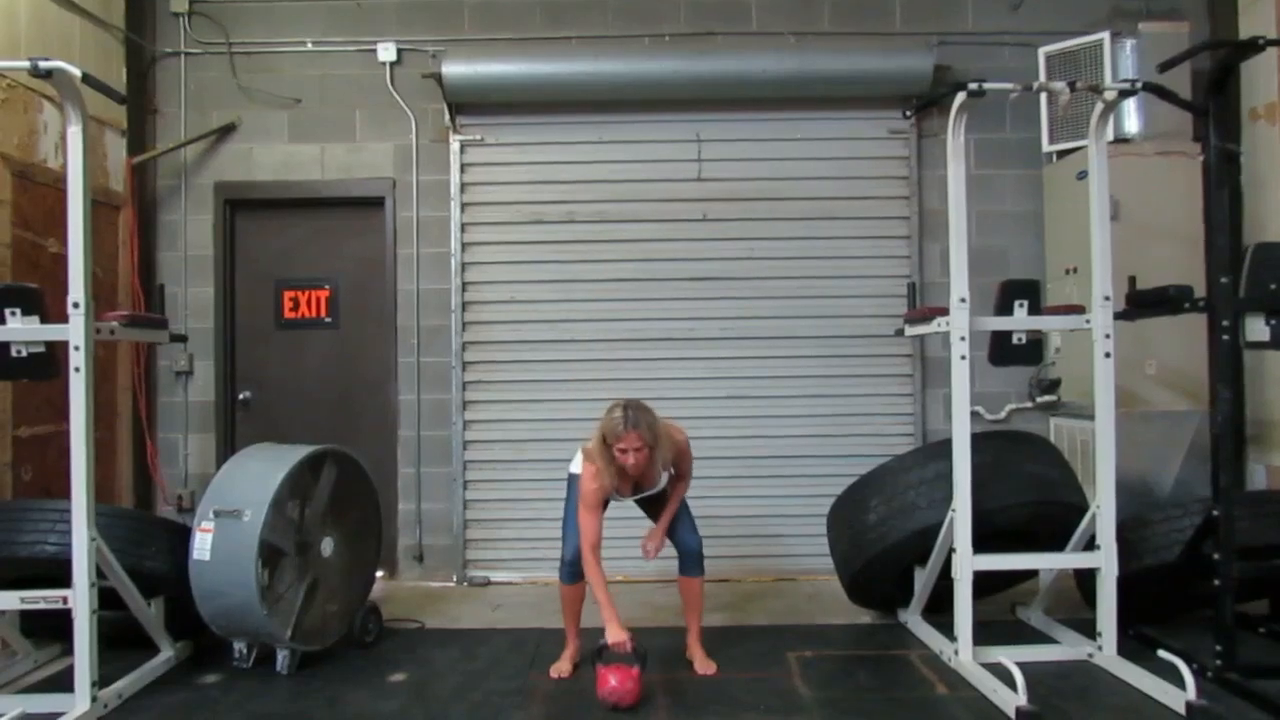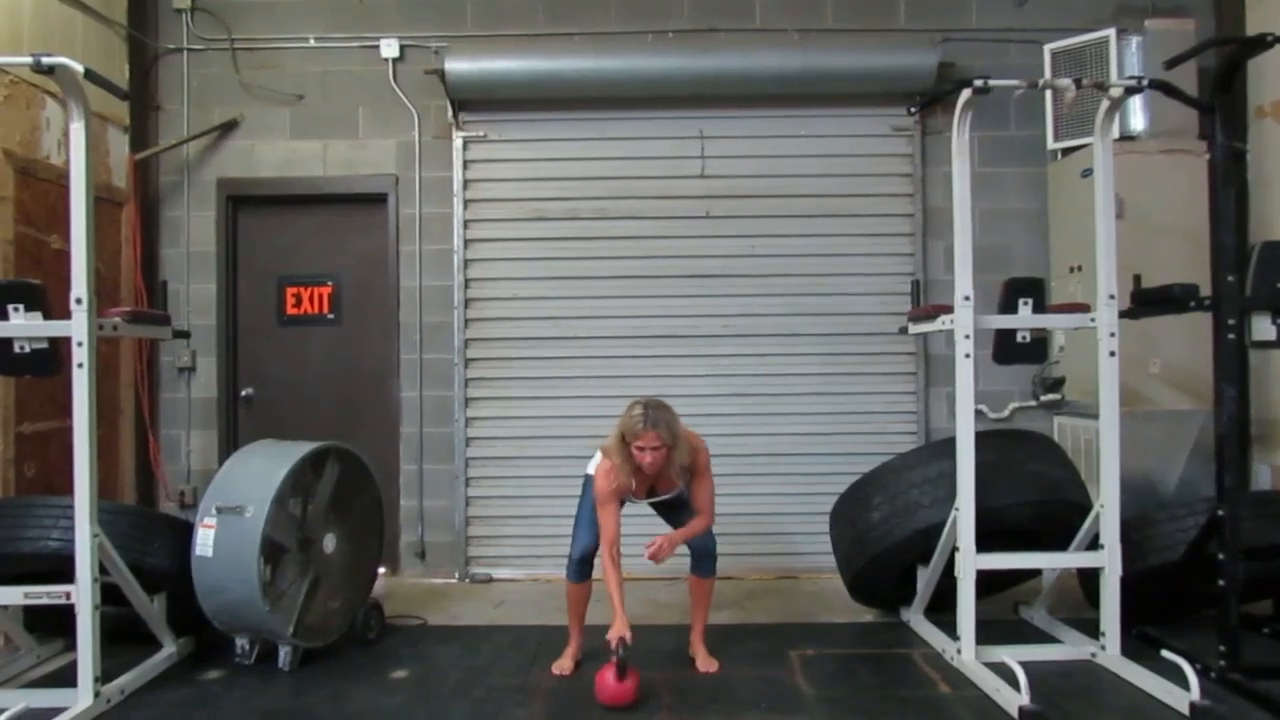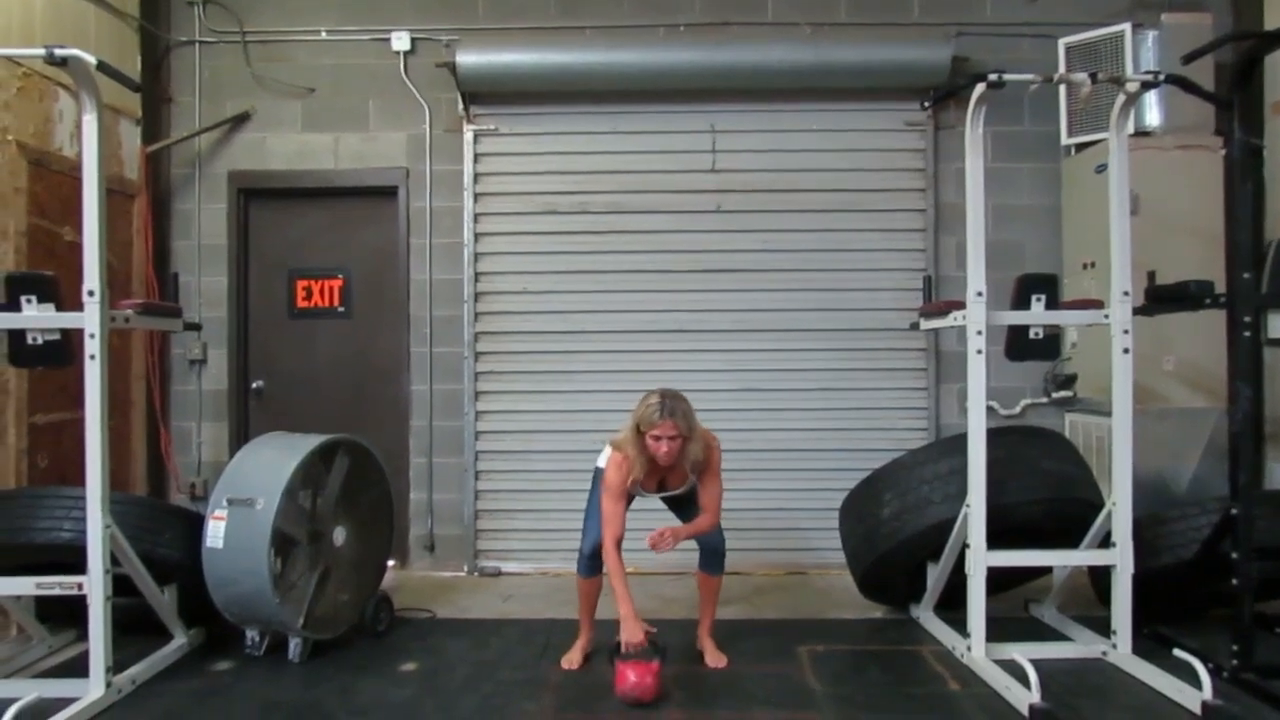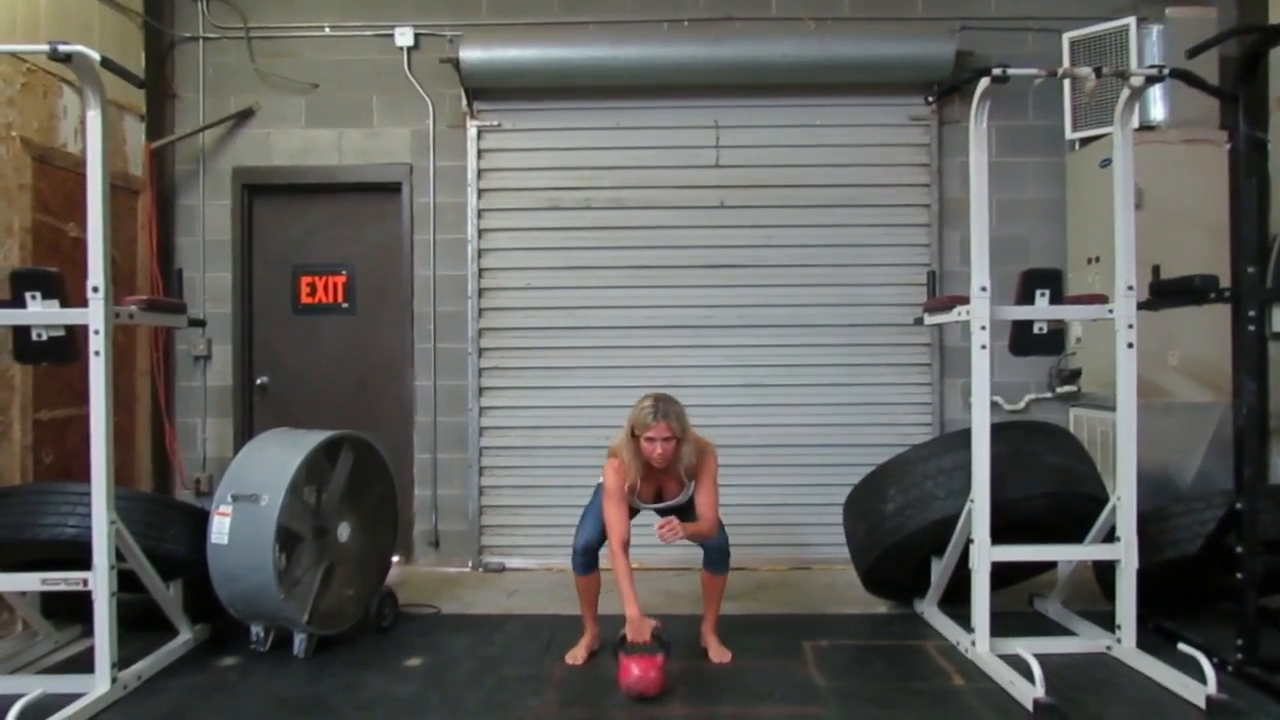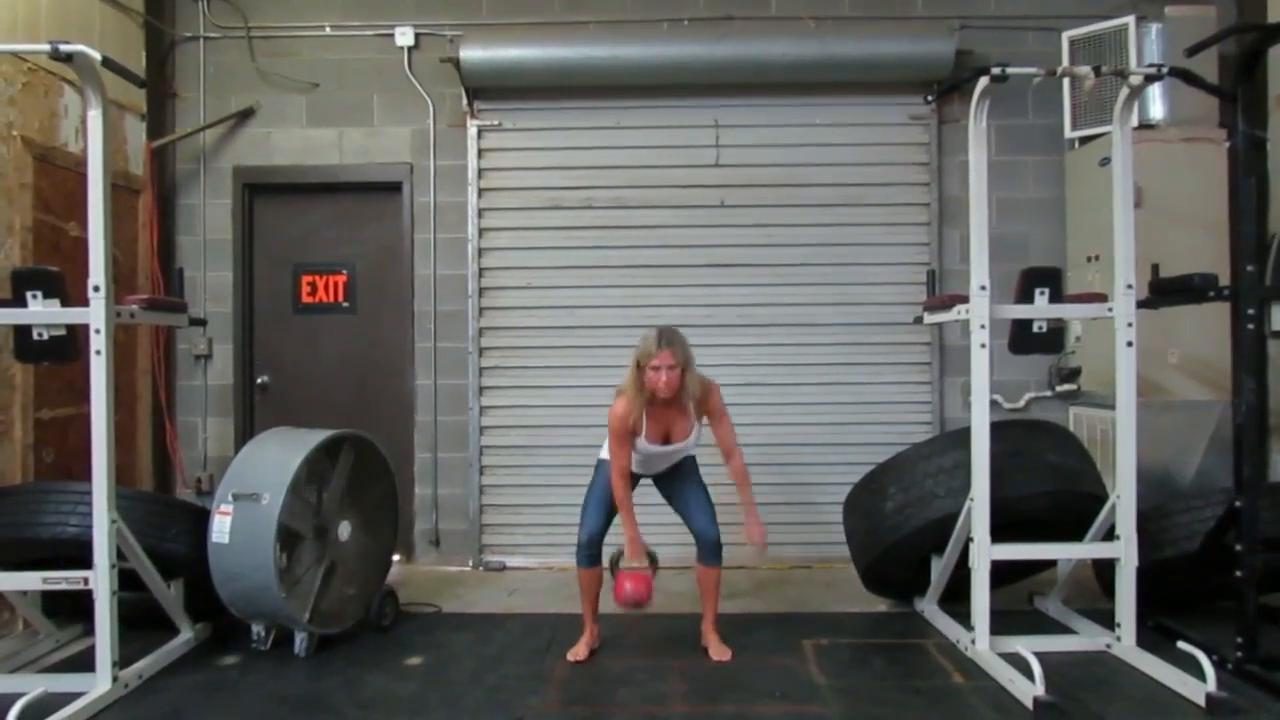
dt=0.5s
person 1, frame 1
left shoulder: (675, 442)
right shoulder: (594, 468)
left elbow: (681, 478)
right elbow: (590, 553)
left wrist: (661, 526)
right wrist: (611, 621)
left hip: (653, 484)
right hip: (596, 481)
left knee: (691, 547)
right knee: (572, 556)
left ankle: (694, 644)
right ankle: (572, 647)
person 1, frame 2
left shoulder: (694, 452)
right shoulder: (609, 469)
left elbow: (705, 515)
right elbow: (609, 548)
left wrist: (674, 538)
right wrist: (619, 617)
left hip: (671, 489)
right hip: (616, 482)
left knee: (705, 549)
right knee: (581, 554)
left ankle: (697, 642)
right ankle: (573, 645)
person 1, frame 3
left shoulder: (707, 448)
right shoulder: (621, 459)
left elbow: (711, 515)
right elbow: (610, 544)
left wrist: (680, 532)
right wrist: (628, 617)
left hip: (681, 483)
right hip: (620, 474)
left knee: (714, 545)
right knee: (591, 549)
left ankle: (705, 636)
right ankle: (584, 638)
person 1, frame 4
left shoulder: (702, 454)
right shoulder: (618, 466)
left elbow: (708, 523)
right elbow: (618, 546)
left wrist: (684, 529)
right wrist: (634, 615)
left hip: (678, 502)
right hip: (624, 496)
left knee: (718, 545)
right knee: (584, 546)
left ankle: (709, 632)
right ankle: (590, 634)
person 1, frame 5
left shoulder: (704, 393)
right shoulder: (625, 406)
left elbow: (731, 454)
right elbow: (618, 476)
left wrist: (750, 513)
right wrist: (631, 537)
left hip: (676, 464)
right hip: (625, 463)
left knee: (708, 535)
right knee: (588, 537)
left ankle: (710, 630)
right ankle: (590, 632)
